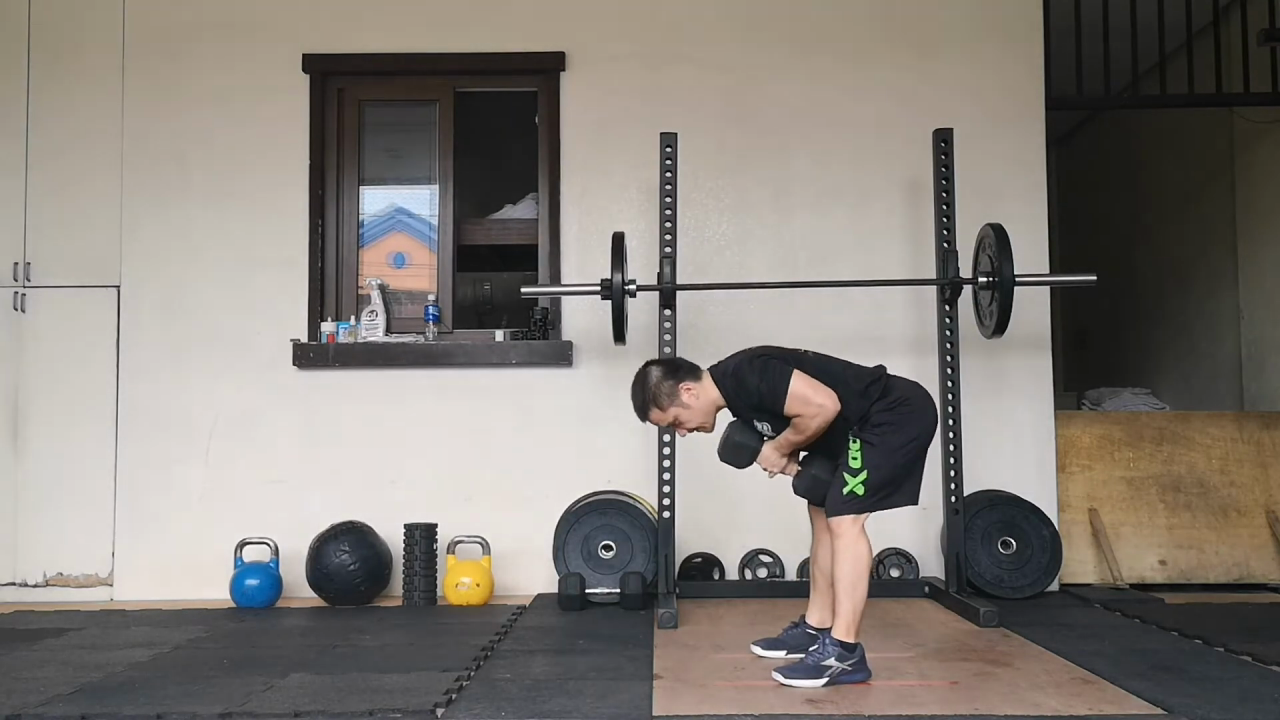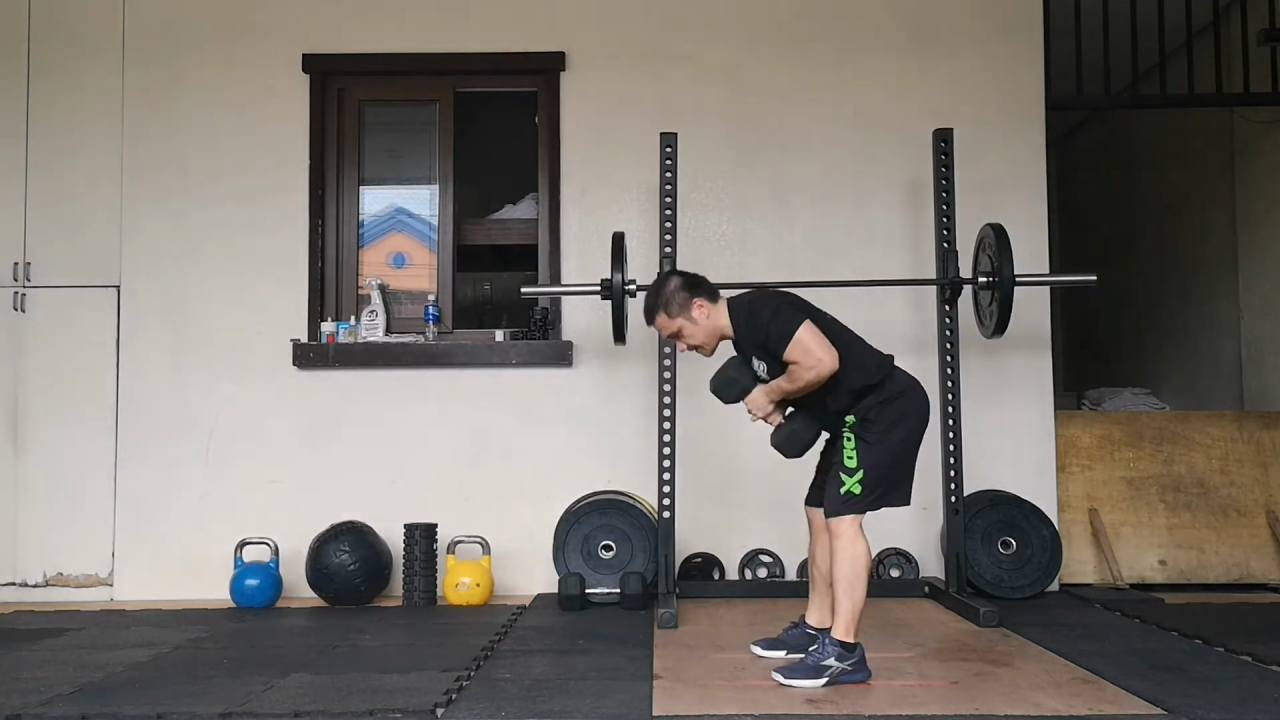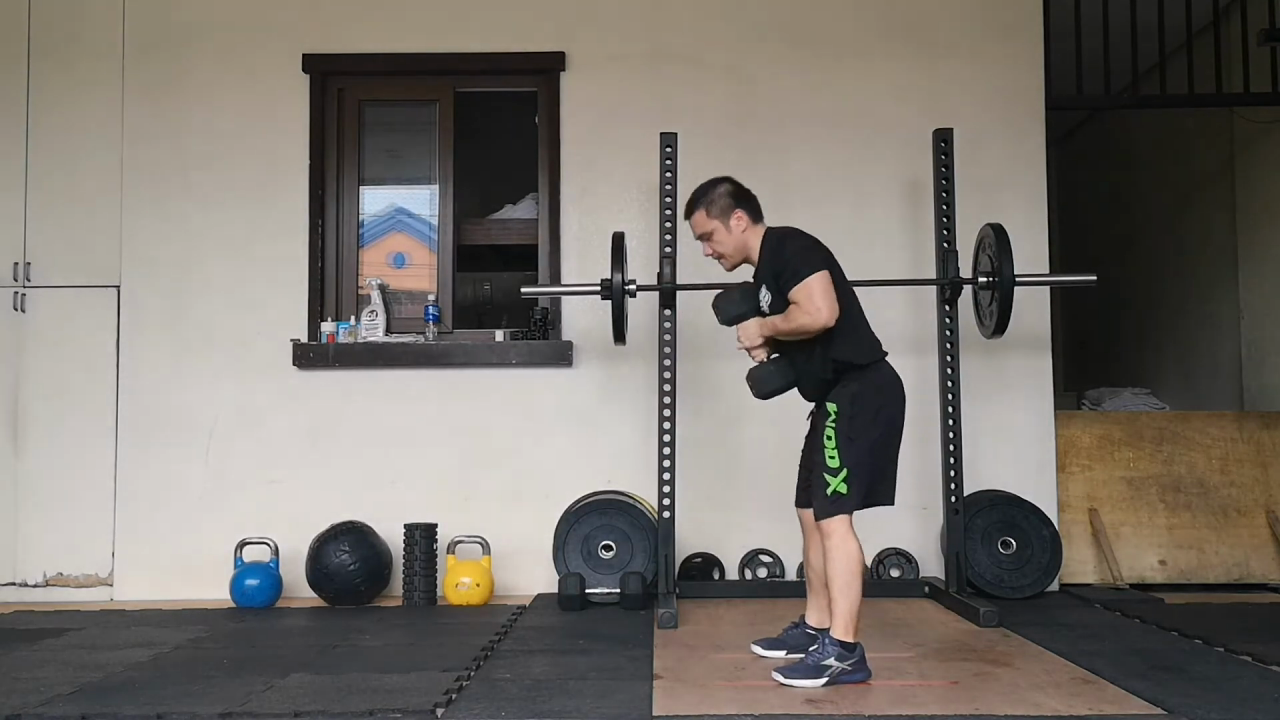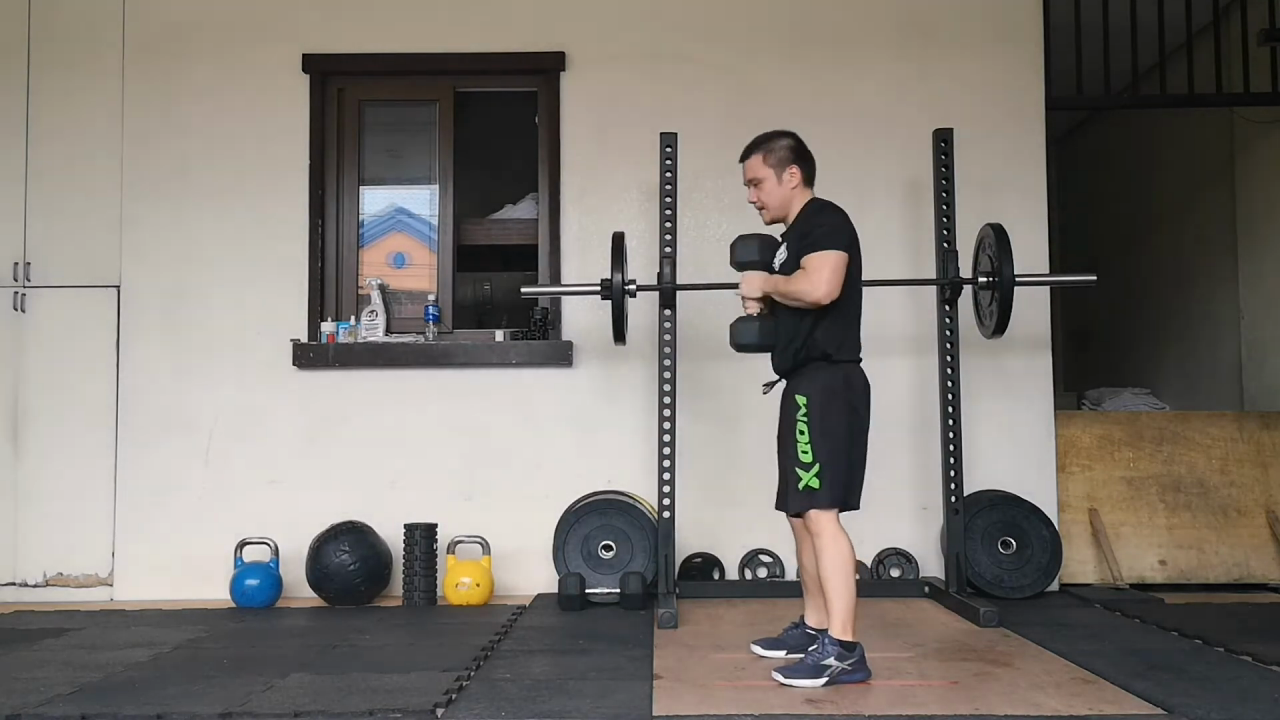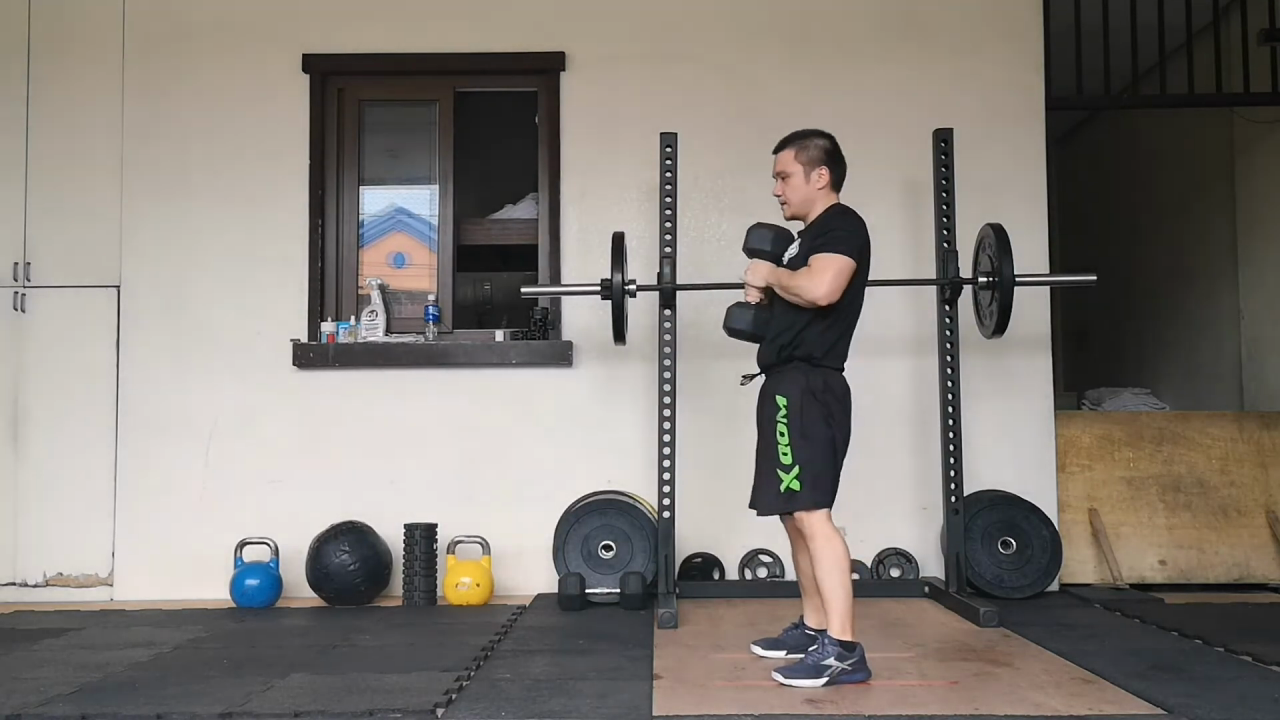
dt=0.2s
person 1, frame 1
left shoulder: (746, 376)
right shoulder: (736, 387)
left elbow: (823, 405)
left wrist: (779, 449)
right wrist: (786, 454)
left hip: (897, 414)
right hip: (878, 420)
left knee: (844, 516)
right knee: (824, 512)
left ankle: (843, 651)
right ankle: (815, 628)
person 1, frame 2
left shoulder: (760, 311)
right shoulder: (745, 330)
left elbow: (822, 362)
left wrist: (769, 394)
right wrist: (774, 402)
left hip: (884, 406)
right hip: (863, 412)
left knee: (842, 516)
right knee: (821, 513)
left ankle: (843, 651)
right ankle: (816, 629)
person 1, frame 3
left shoulder: (788, 246)
right shoulder: (766, 269)
left elbow: (821, 313)
left wrist: (761, 327)
right wrist: (767, 340)
left hip: (859, 394)
right hip: (840, 397)
left knee: (832, 516)
right knee: (811, 511)
left ankle: (844, 650)
right ankle: (816, 627)
person 1, frame 4
left shoulder: (823, 219)
right shoulder: (797, 233)
left elbow: (821, 287)
left wrist: (764, 283)
right wrist: (764, 298)
left hip: (825, 384)
right hip: (807, 386)
left knee: (818, 513)
right knee: (802, 513)
left ankle: (843, 649)
right ankle: (815, 628)
person 1, frame 5
left shoulder: (841, 224)
right shoulder: (813, 233)
left elbow: (821, 289)
left wrist: (769, 274)
right wrist: (765, 290)
left hip: (806, 386)
right hip: (789, 386)
left knee: (809, 514)
right knee: (797, 516)
left ankle: (843, 650)
right ankle: (814, 629)
